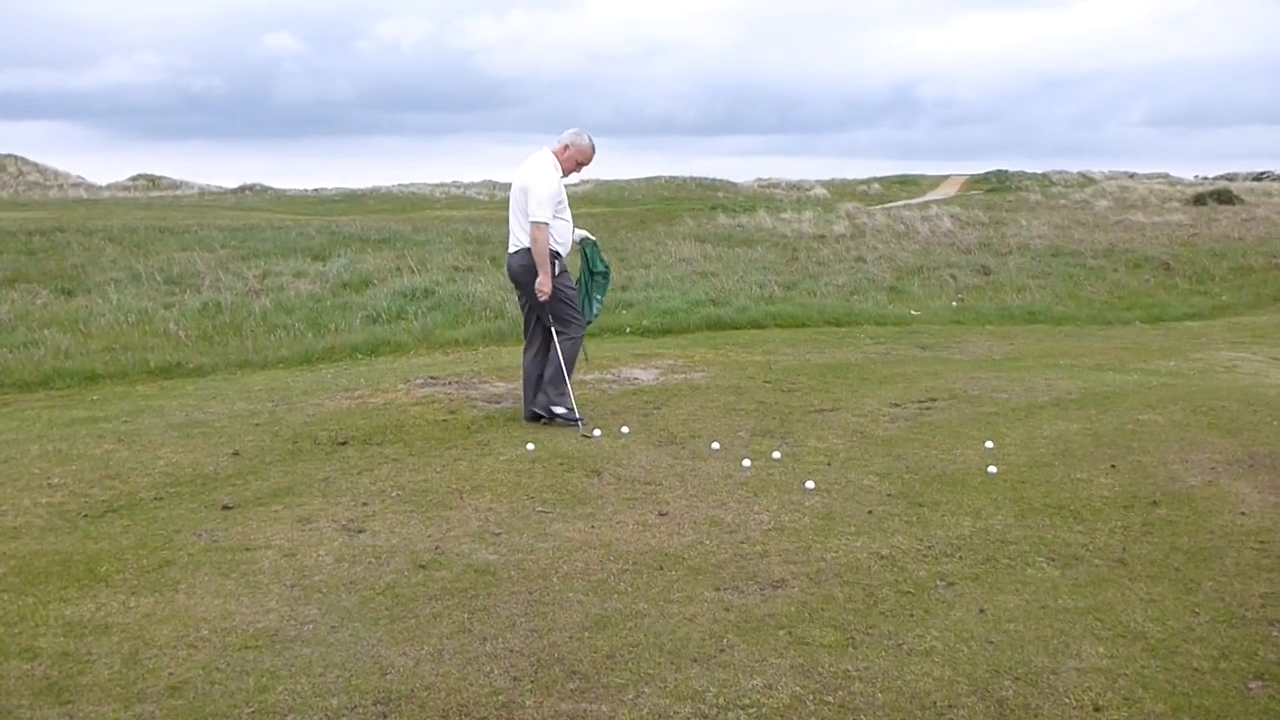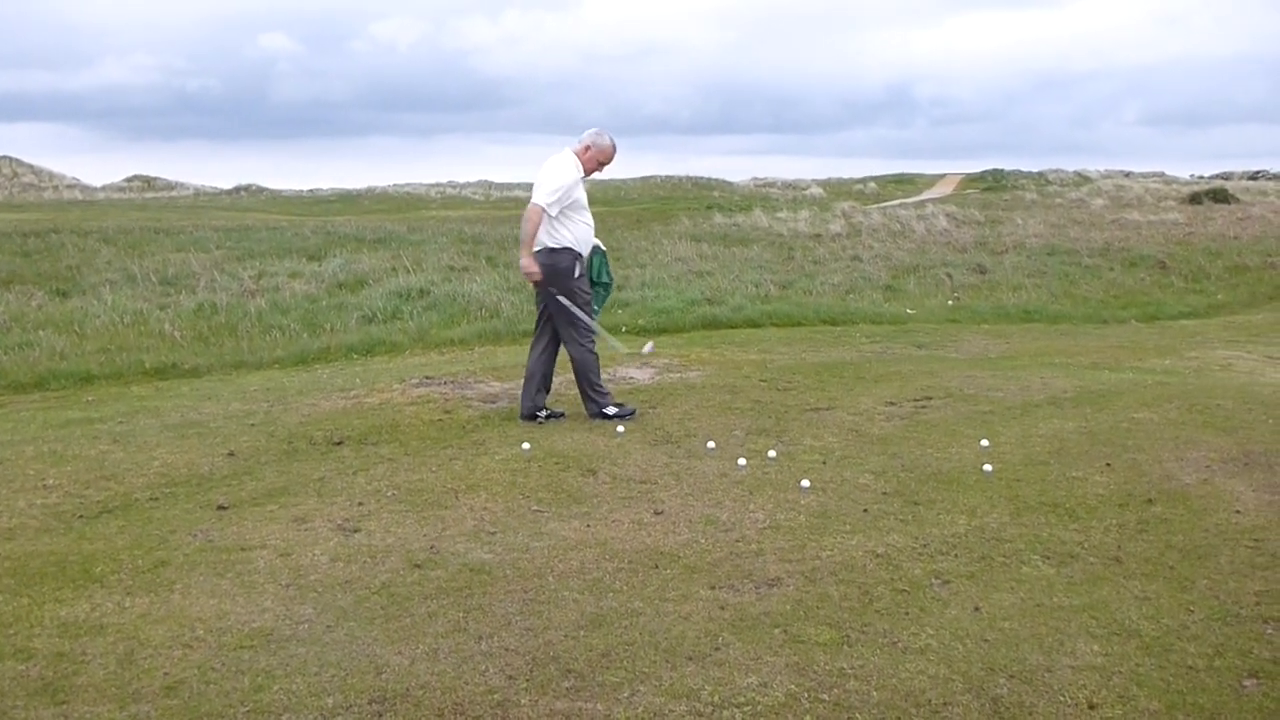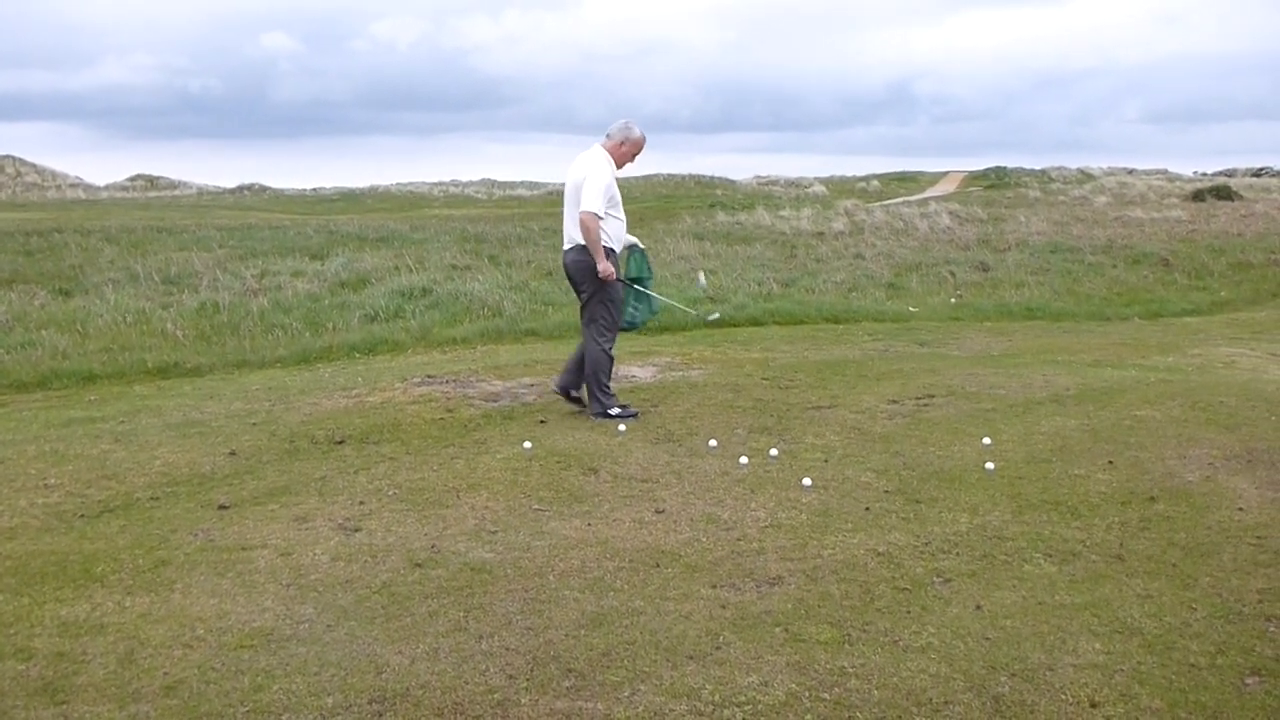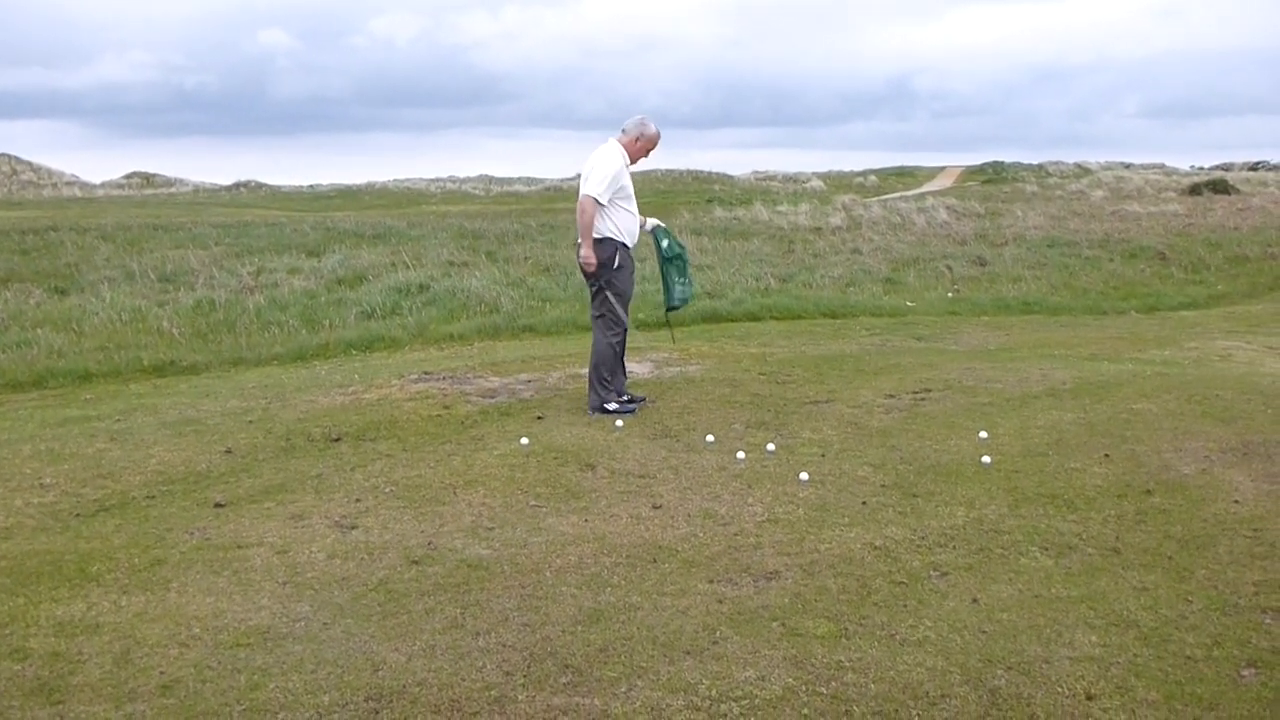
dt=0.4s
person 1, frame 1
left shoulder: (536, 166)
right shoulder: (546, 175)
right elbow: (538, 230)
left wrist: (570, 233)
right wrist: (545, 276)
left hip: (522, 260)
right hip: (539, 264)
left knee: (539, 336)
right knee: (570, 328)
left ankle: (536, 406)
right ankle: (553, 400)
person 1, frame 2
left shoulder: (564, 168)
right shoulder: (565, 173)
right elbow: (534, 211)
left wrist: (588, 240)
right wrist: (526, 256)
left hip: (556, 263)
right hip: (563, 263)
left knee: (546, 336)
right knee: (579, 336)
left ankle: (533, 406)
right ankle: (598, 404)
person 1, frame 3
left shoulder: (590, 161)
right shoulder: (599, 170)
right elbow: (587, 218)
left wrist: (621, 237)
right wrist: (602, 260)
left hip: (583, 257)
right hip: (594, 263)
left knee: (599, 328)
right knee: (602, 331)
left ankle: (570, 381)
right ankle: (601, 403)
person 1, frame 4
left shoulder: (614, 159)
right shoulder: (611, 161)
right elbow: (586, 202)
left wrist: (644, 222)
right wrist: (586, 247)
left hip: (612, 251)
right hip: (608, 252)
left knee: (615, 324)
right knee: (610, 325)
left ankle: (614, 390)
right ankle: (601, 398)
